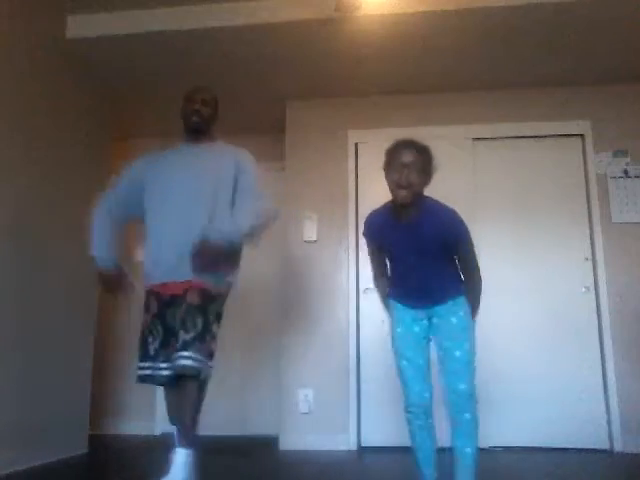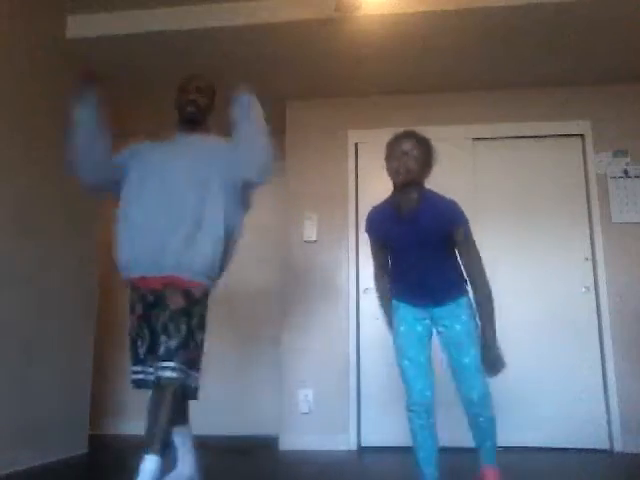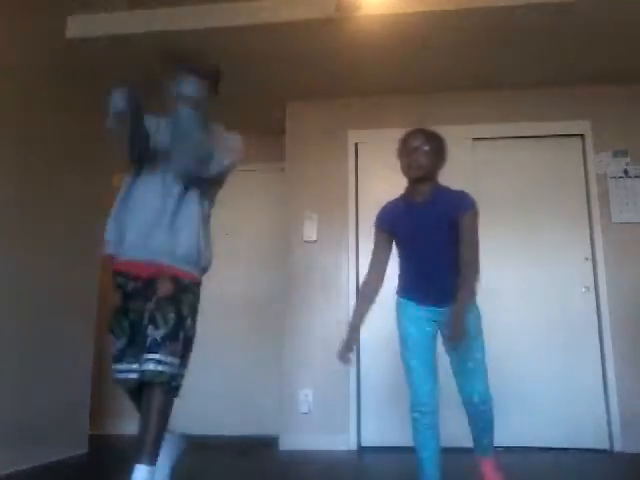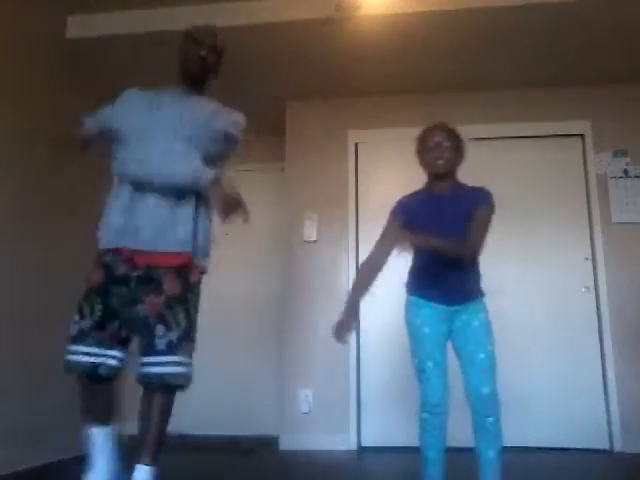
dt=0.2s
person 1, frame 1
left shoulder: (234, 161)
right shoulder: (152, 164)
left elbow: (262, 205)
right elbow: (111, 205)
left wrist: (228, 237)
right wrist: (106, 258)
left hip: (204, 278)
right hip: (160, 279)
left knee: (190, 362)
right knee: (166, 368)
person 1, frame 2
left shoulder: (226, 150)
right shoulder: (143, 152)
left elbow: (255, 169)
right elbow: (94, 172)
left wrist: (247, 107)
right wrist: (87, 108)
left hip: (186, 274)
right hip: (143, 271)
left knee: (172, 370)
right knee: (157, 369)
person 1, frame 3
left shoulder: (225, 140)
right shoulder: (148, 123)
left elbow: (199, 164)
right elbow: (135, 139)
left wrist: (192, 104)
left hip: (176, 262)
right hip: (126, 258)
left knee: (160, 367)
right knee: (130, 365)
right ankle: (166, 439)
person 1, frame 4
left shoulder: (229, 120)
right shoulder: (137, 100)
left elbow: (203, 144)
right elbow: (134, 153)
left wrist: (105, 125)
right wrist: (208, 182)
left hip: (176, 252)
right hip: (121, 245)
left knee: (162, 366)
right knee: (89, 351)
person 2, frame 1
left shoulder: (447, 220)
right shoulder: (376, 223)
left elbow: (472, 279)
right elbow: (380, 275)
left wrist: (469, 323)
right wrist: (393, 311)
left hip: (449, 306)
right hip: (406, 311)
left knee: (460, 390)
right knee: (417, 401)
person 2, frame 2
left shoulder: (446, 211)
right shoulder: (377, 218)
left elbow: (477, 277)
right elbow: (383, 276)
left wrist: (491, 342)
right wrist: (393, 322)
left hip: (453, 305)
right hip: (407, 310)
left knee: (475, 394)
right knee: (418, 401)
person 2, frame 3
left shoulder: (460, 203)
right shoulder: (389, 214)
left elbow: (469, 263)
right elbow: (375, 274)
left wrist: (459, 316)
right wrist: (353, 329)
left hip: (458, 308)
right hip: (413, 309)
left knee: (477, 394)
right knee: (423, 402)
person 2, frame 4
left shoulder: (478, 199)
right shoulder: (407, 205)
left elbow: (469, 250)
right elbow: (376, 257)
left wrist: (427, 241)
right wrist: (351, 306)
left hip: (469, 306)
right hip: (424, 306)
left knee: (484, 396)
right knee: (432, 401)
